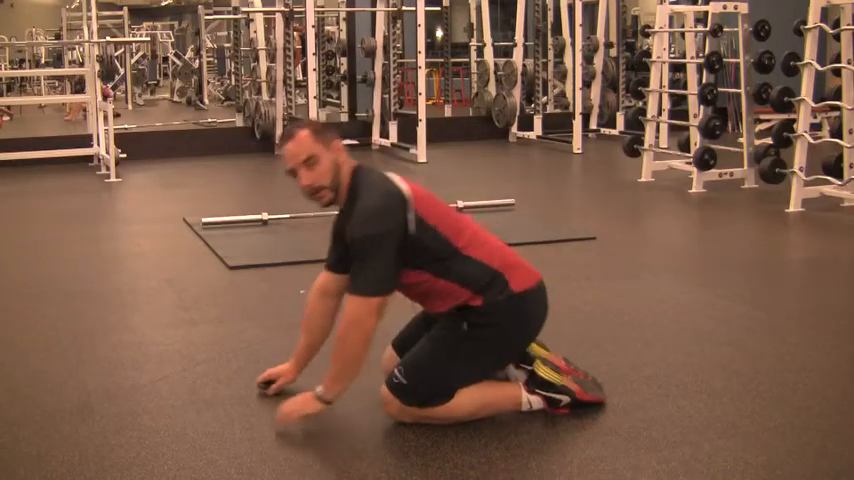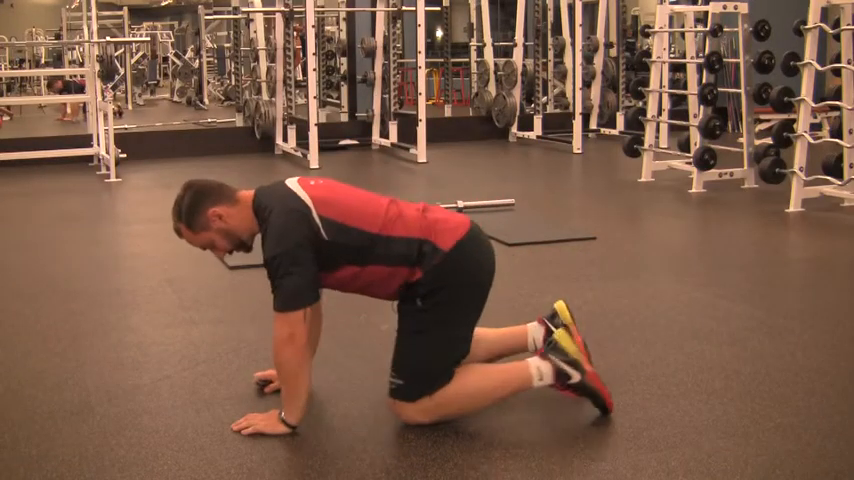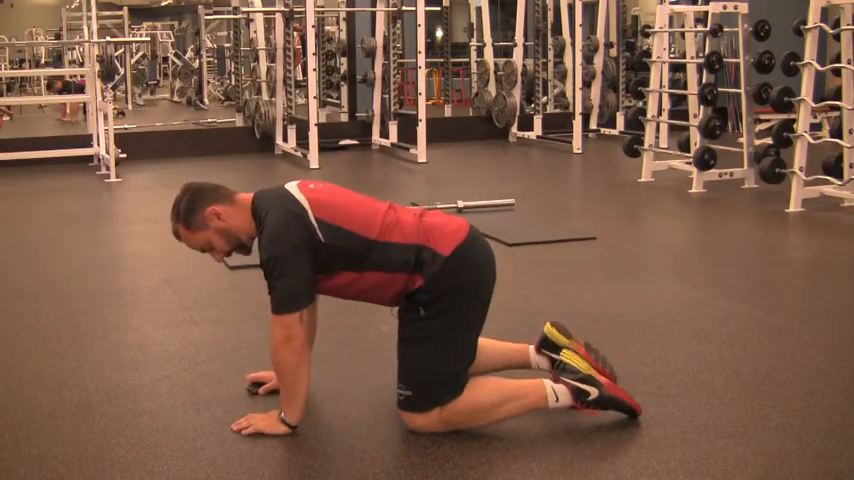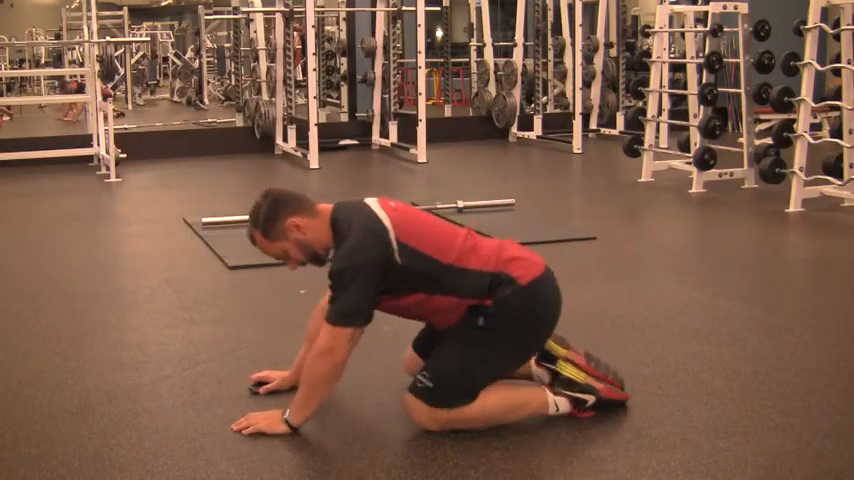
dt=1s
person 1, frame 1
left shoulder: (374, 211)
right shoulder: (355, 208)
left elbow: (361, 324)
right elbow: (325, 293)
left wrist: (324, 395)
right wrist: (295, 366)
left hip: (506, 303)
right hip: (488, 295)
left knee: (401, 401)
right knee: (394, 363)
left ankle: (537, 389)
right ankle: (519, 362)
person 1, frame 2
left shoulder: (282, 229)
right shoulder: (281, 201)
left elbow: (291, 334)
right elbow: (309, 301)
left wrist: (288, 416)
right wrist: (295, 372)
left hip: (448, 263)
right hip: (454, 247)
left knee: (414, 402)
right knee: (433, 354)
left ankle: (549, 367)
right ankle: (544, 333)
person 1, frame 3
left shoulder: (279, 232)
right shoulder: (281, 205)
left elbow: (290, 335)
right elbow: (303, 308)
left wrist: (287, 416)
right wrist: (290, 374)
left hip: (449, 271)
right hip: (454, 253)
left knee: (422, 412)
right knee: (435, 360)
left ankle: (564, 387)
right ankle: (545, 352)
person 1, frame 4
left shoulder: (357, 247)
right shoulder: (352, 218)
left elbow: (332, 351)
right elbow: (329, 310)
left wrist: (290, 419)
right wrist: (294, 374)
left hip: (520, 299)
right hip: (513, 284)
left knee: (426, 409)
right knee: (417, 365)
left ankle: (566, 395)
right ankle: (545, 364)
